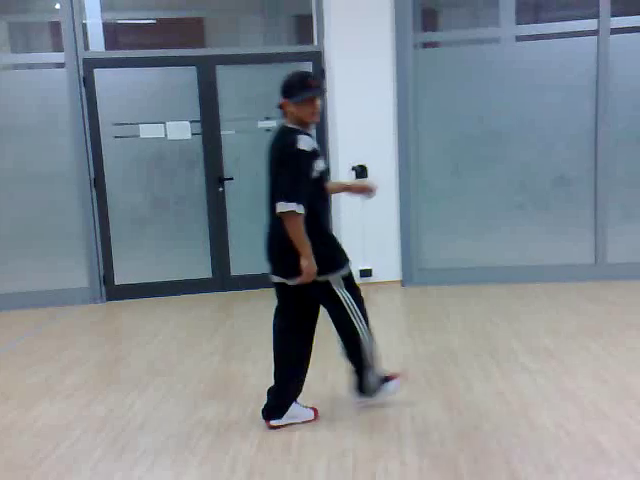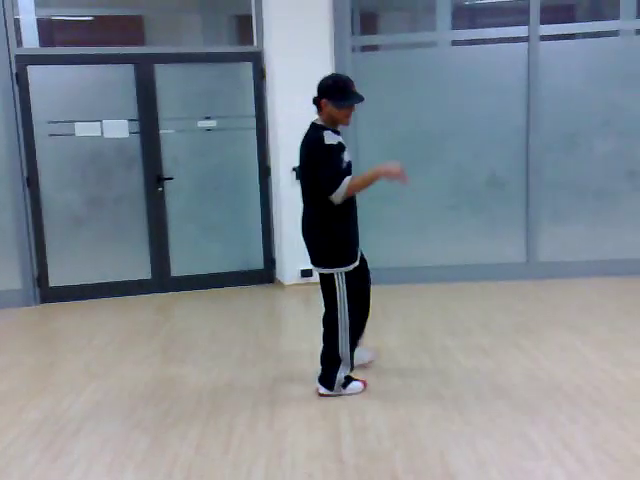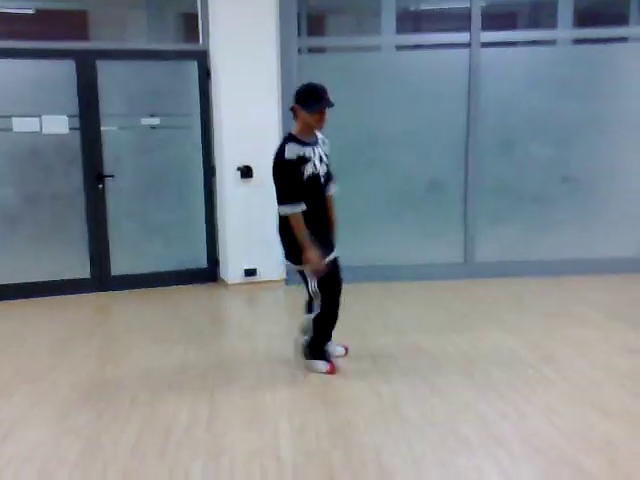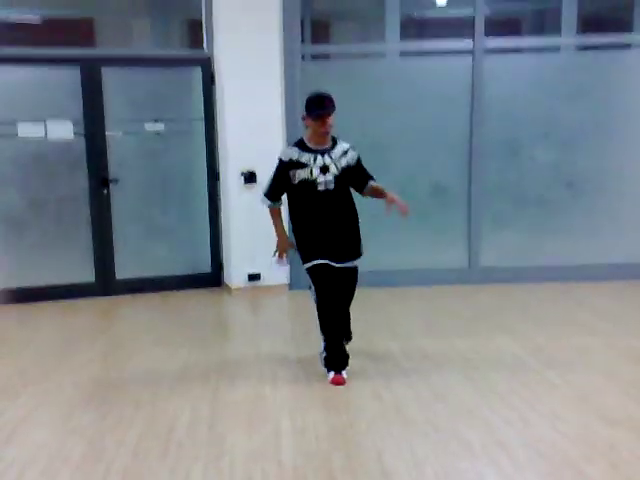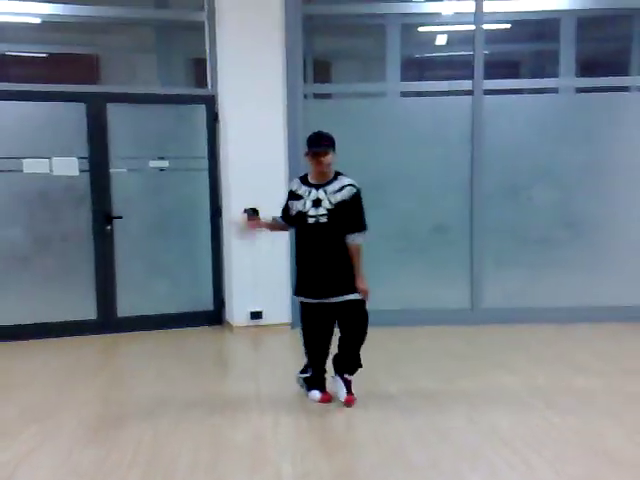
dt=0.3s
person 1, frame 1
left shoulder: (287, 141)
right shoulder: (298, 145)
right elbow: (288, 204)
left wrist: (350, 187)
right wrist: (306, 254)
left hip: (284, 251)
right hip: (307, 250)
left knee: (294, 326)
right knee: (351, 315)
left ankle: (281, 406)
right ankle: (369, 383)
person 1, frame 2
left shoulder: (320, 137)
right shoulder: (324, 140)
right elbow: (339, 192)
right wrist: (379, 172)
left hip: (336, 233)
right hip: (329, 237)
left knee: (358, 288)
right knee: (340, 305)
left ankle: (347, 349)
right ankle: (333, 379)
person 1, frame 3
left shoulder: (319, 140)
right shoulder: (290, 152)
right elbow: (290, 207)
left wrist: (332, 227)
right wrist: (308, 248)
left hip: (321, 232)
right hip: (302, 237)
left knee: (331, 286)
right knee: (323, 292)
left ankle: (321, 342)
right ankle: (315, 351)
person 1, frame 4
left shoulder: (345, 152)
right shoulder: (291, 155)
left elbow: (365, 183)
right elbow: (272, 198)
left wrist: (388, 196)
right wrist: (281, 235)
left hip: (345, 238)
right hip: (312, 242)
left knee: (343, 296)
right knee: (328, 299)
left ankle: (336, 340)
right ankle: (334, 362)
person 1, frame 5
left shoulder: (348, 189)
right shoulder: (297, 188)
left elbow: (354, 236)
right elbow: (286, 223)
left wrist: (359, 276)
right wrist: (260, 224)
left hip: (342, 278)
right hip: (309, 276)
left knee: (355, 328)
right knee: (314, 333)
left ankle: (343, 377)
right ankle: (315, 382)
